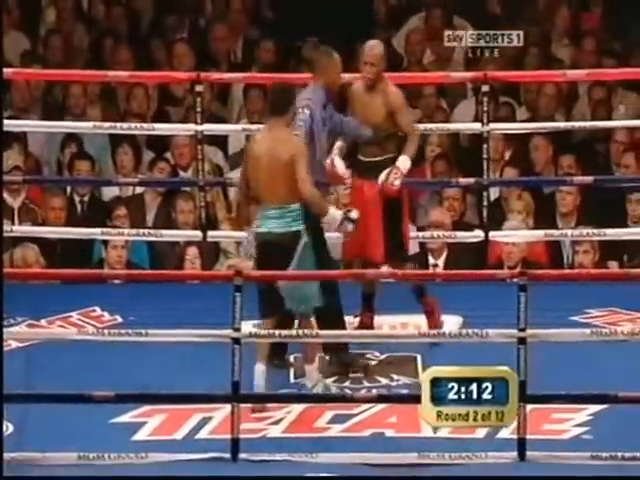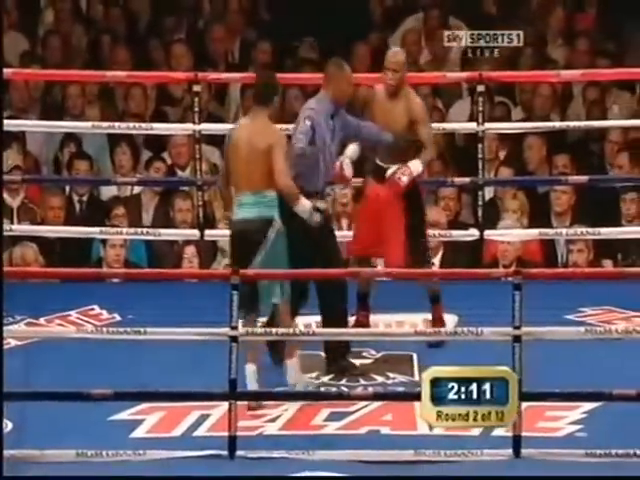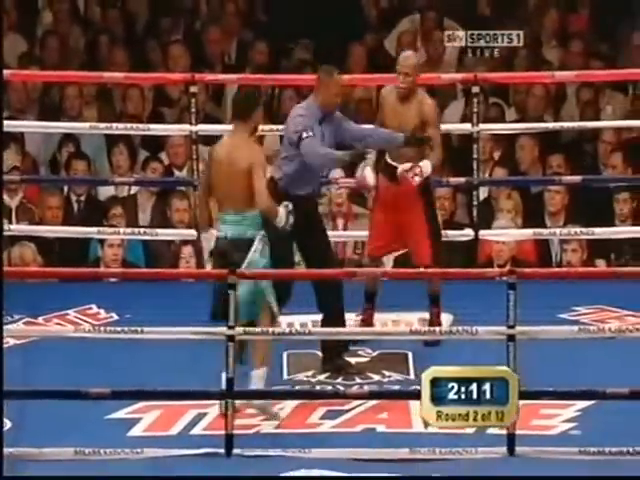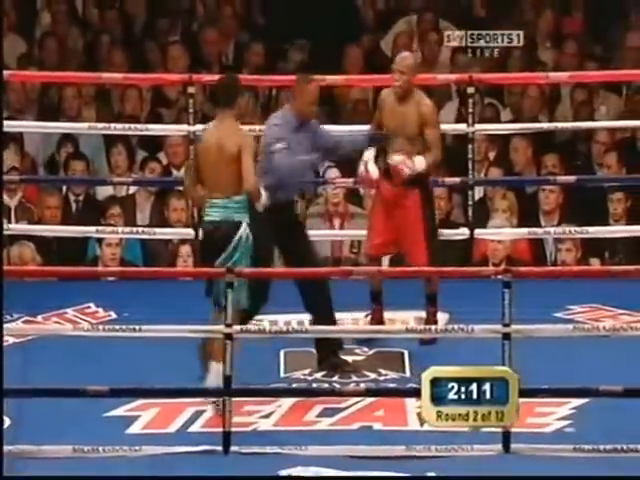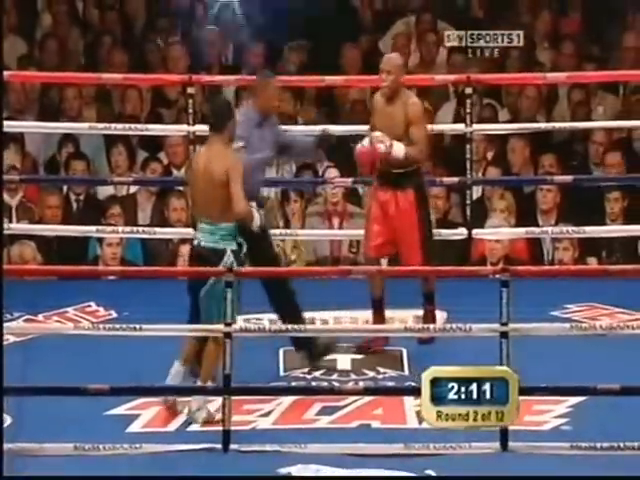
dt=0.2s
person 1, frame 1
left shoulder: (253, 143)
right shoulder: (295, 144)
left elbow: (244, 195)
right elbow: (307, 192)
right wrist: (339, 217)
left hip: (264, 232)
right hip: (290, 230)
left knee: (269, 312)
right knee: (305, 307)
left ankle: (260, 381)
right ankle: (312, 377)
person 1, frame 2
left shoulder: (235, 133)
right shoulder: (274, 134)
right elbow: (284, 183)
right wrist: (307, 209)
left hip: (240, 220)
right hip: (266, 219)
left knee: (248, 307)
right knee: (282, 300)
left ankle: (250, 382)
right ankle: (293, 375)
person 1, frame 3
left shoulder: (217, 149)
right shoulder: (254, 151)
left elbow: (204, 197)
right elbow: (263, 203)
right wrist: (283, 215)
left hip: (223, 237)
right hip: (249, 236)
left knee: (231, 318)
right knee: (265, 314)
right ankle: (256, 389)
person 1, frame 4
left shoulder: (203, 136)
right shoulder: (241, 137)
left elbow: (192, 183)
right elbow: (250, 184)
right wrist: (261, 197)
left hip: (211, 222)
right hip: (234, 222)
left knee: (221, 301)
right knee: (231, 308)
left ankle: (211, 371)
right ankle: (215, 380)
person 1, frame 5
left shoulder: (198, 158)
right shoulder: (231, 161)
right elbow: (238, 209)
right wrist: (254, 218)
left hip: (201, 244)
right hip: (221, 248)
left knee: (204, 322)
right knee: (217, 328)
left ankle: (174, 383)
right ankle: (199, 403)
person 2, frame 1
left shoulder: (323, 105)
right shoulder: (308, 102)
left elbow: (343, 125)
right elbow: (298, 131)
left wrist: (374, 135)
right knee: (321, 270)
person 2, frame 2
left shoulder: (336, 114)
right shoulder: (314, 111)
left elbow: (361, 130)
right elbow: (299, 145)
left wrist: (392, 138)
right wrist: (305, 150)
left hip: (313, 199)
left knee: (330, 273)
person 2, frame 3
left shoulder: (332, 119)
right shoulder: (301, 117)
left elbow: (363, 135)
right elbow: (315, 155)
left wrist: (405, 139)
right wrist: (348, 157)
left hip: (306, 202)
right hip: (281, 200)
left knee: (328, 274)
right knee: (280, 281)
left ankle: (334, 354)
person 2, frame 4
left shoulder: (308, 127)
right shoulder: (276, 127)
left elbow: (334, 144)
right elbow: (283, 168)
left wrist: (366, 140)
right wrist: (317, 159)
left hip: (287, 208)
right hip: (264, 209)
left knee: (312, 276)
right knee: (257, 287)
left ankle: (328, 353)
person 2, frame 5
left shoulder: (268, 121)
right shoulder: (239, 122)
left elbow: (287, 144)
right elbow: (240, 165)
left wrist: (315, 144)
right wrist: (270, 155)
left hip: (248, 205)
left knee: (272, 270)
left ankle: (303, 340)
person 3, frame 1
left shoulder: (393, 96)
right shoulder: (355, 90)
left elbow: (413, 136)
left wrist: (402, 165)
right wrist: (336, 153)
left hip: (386, 173)
right hip: (361, 172)
left knee: (394, 251)
right knee: (360, 250)
left ankle: (428, 306)
right ankle: (366, 316)
person 3, frame 2
left shoulder: (415, 105)
right shoulder: (377, 94)
left elbow: (429, 148)
left wrist: (414, 168)
left hip: (403, 180)
right hip: (376, 175)
left knee: (415, 255)
right knee: (361, 250)
left ankle: (437, 314)
right ankle: (362, 315)
person 3, frame 3
left shoulder: (427, 106)
right shoulder: (385, 94)
left elbow: (437, 151)
left wrist: (423, 169)
right wrist: (368, 162)
left hip: (415, 182)
right hip: (387, 177)
left knee: (427, 254)
right knee: (375, 250)
left ankle: (435, 315)
right ankle: (367, 313)
person 3, frame 4
left shoulder: (425, 107)
right shoulder: (384, 97)
left elbow: (436, 153)
left wrist: (417, 164)
right wrist: (369, 158)
left hip: (414, 184)
right hip: (386, 180)
left knee: (424, 256)
right knee: (374, 251)
left ankle: (432, 314)
right ankle: (376, 314)
person 3, frame 5
left shoulder: (413, 105)
right shoulder: (377, 101)
left elbow: (421, 153)
left wrist: (392, 147)
right wrist: (368, 148)
left hip: (408, 184)
right hip: (383, 183)
left knee: (419, 257)
right knee: (372, 255)
left ankle: (429, 314)
right ankle: (379, 326)
